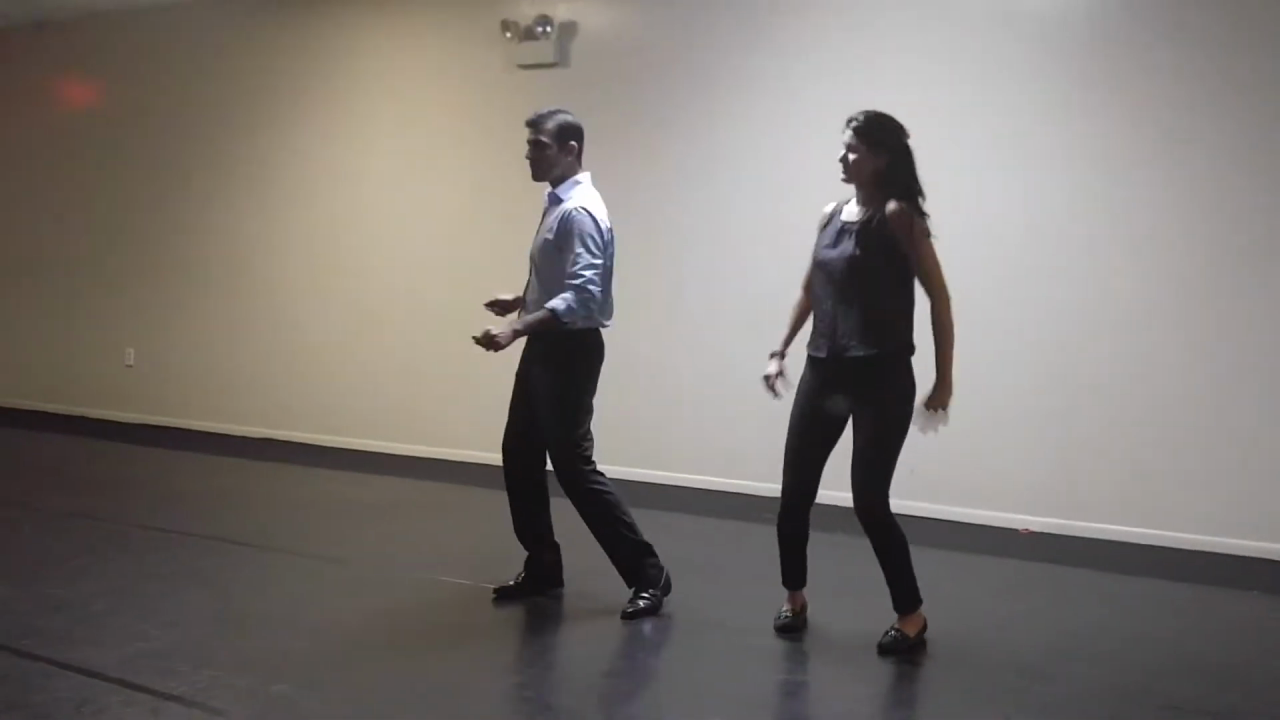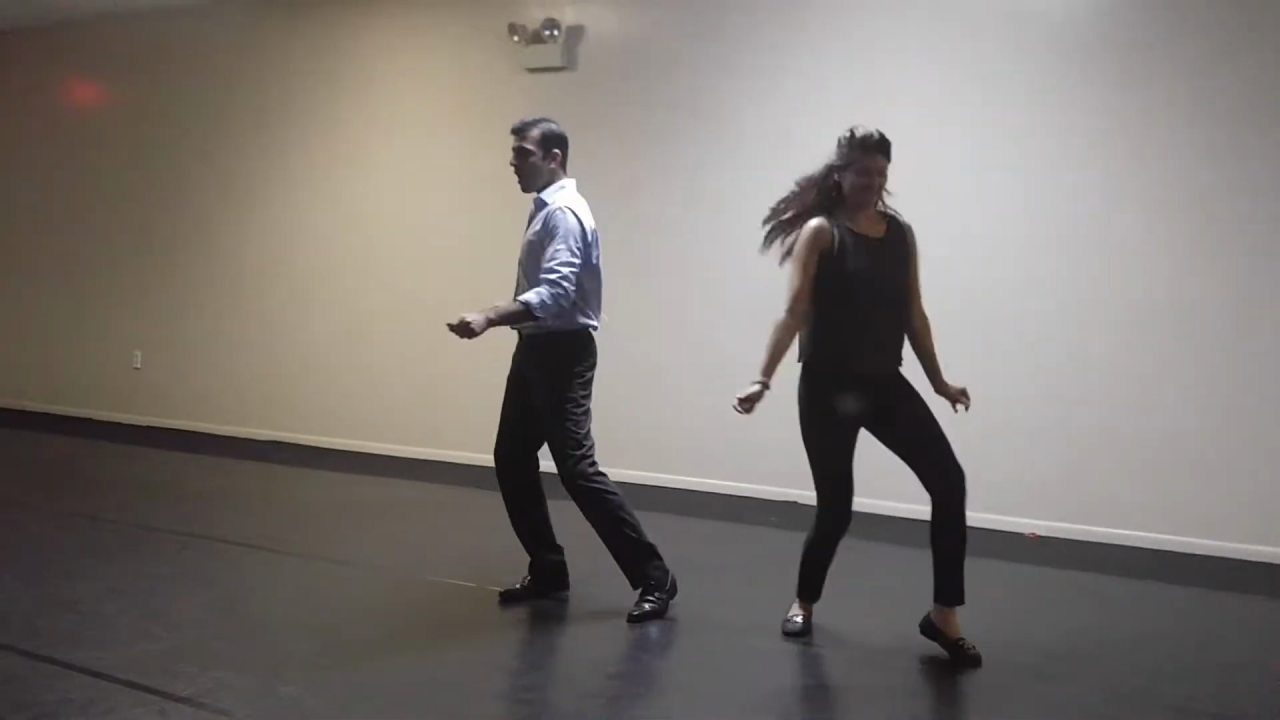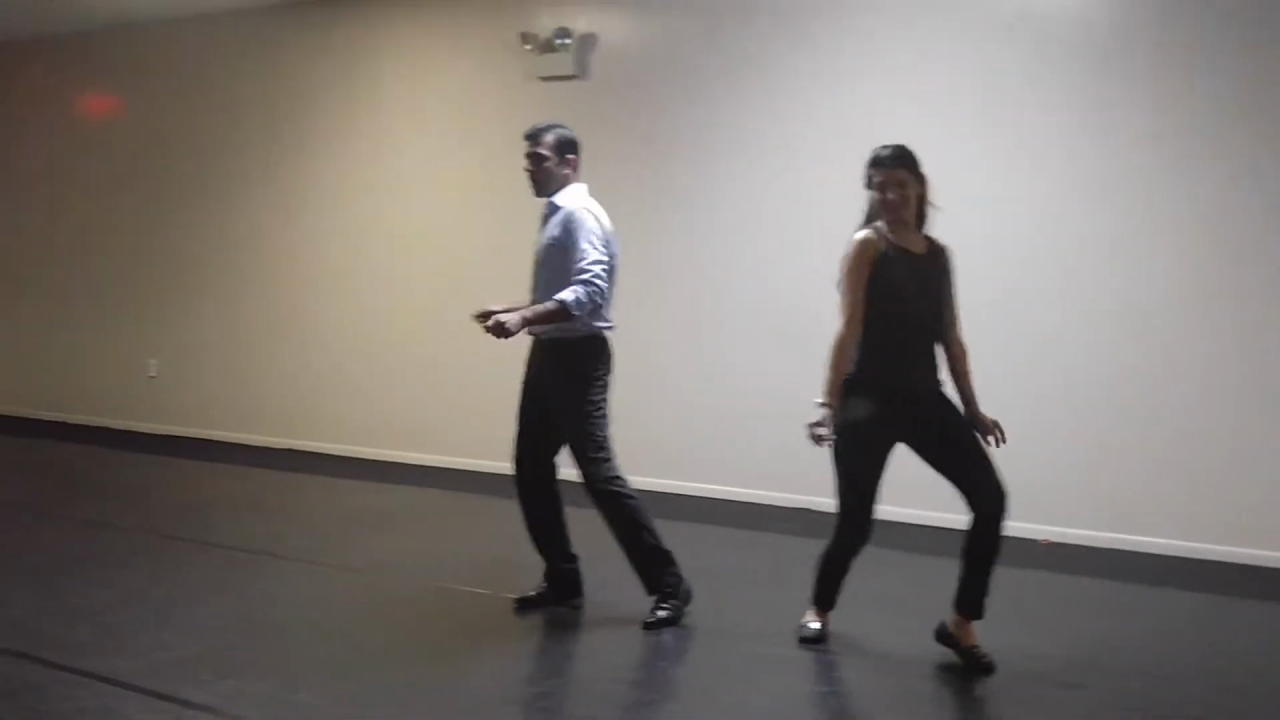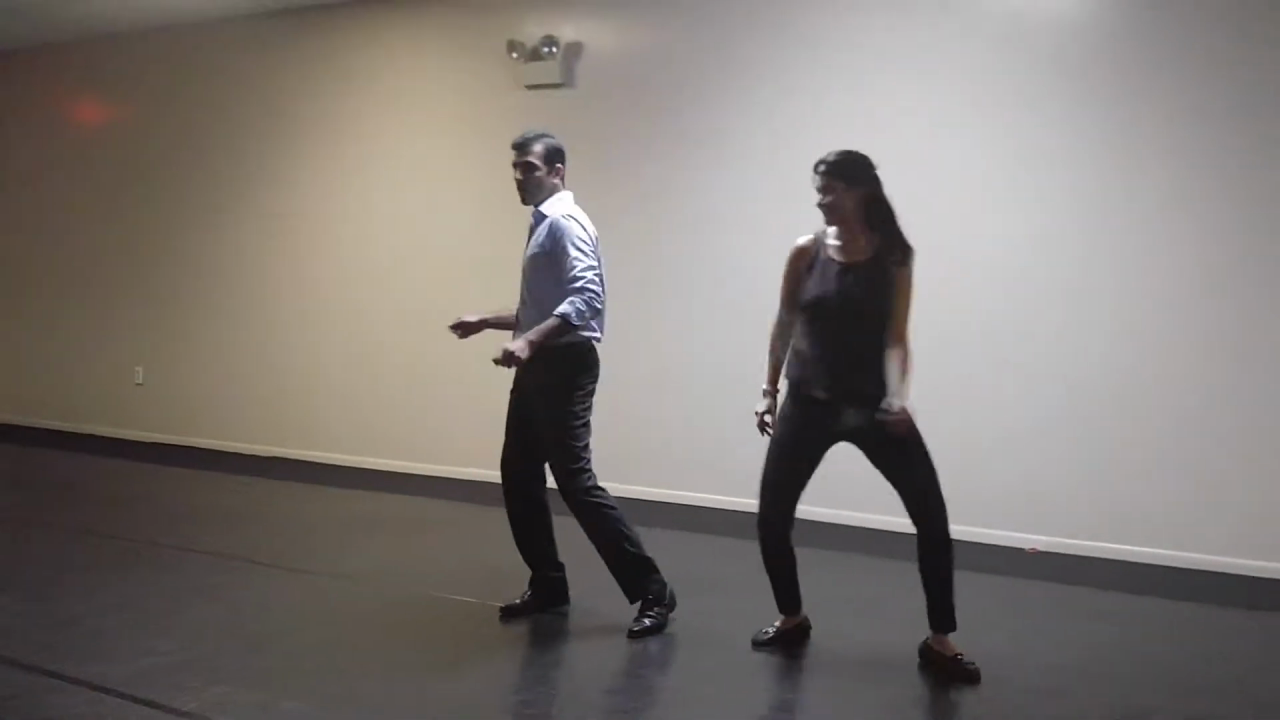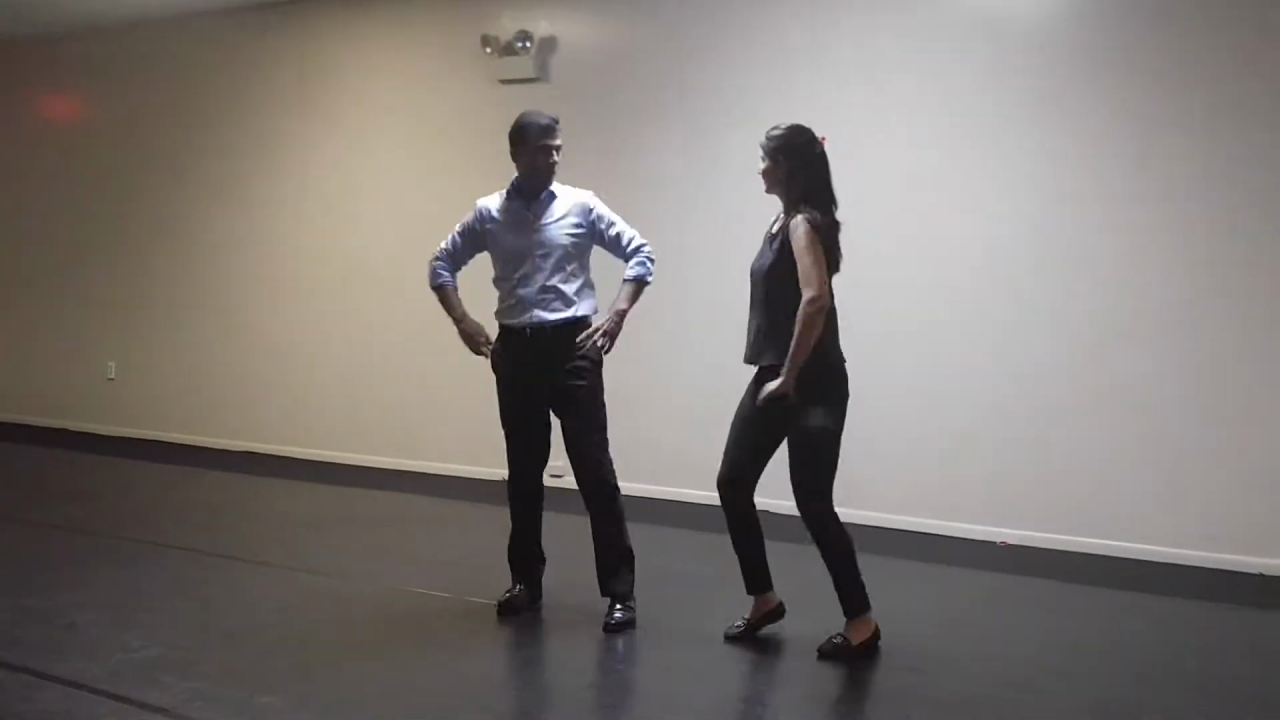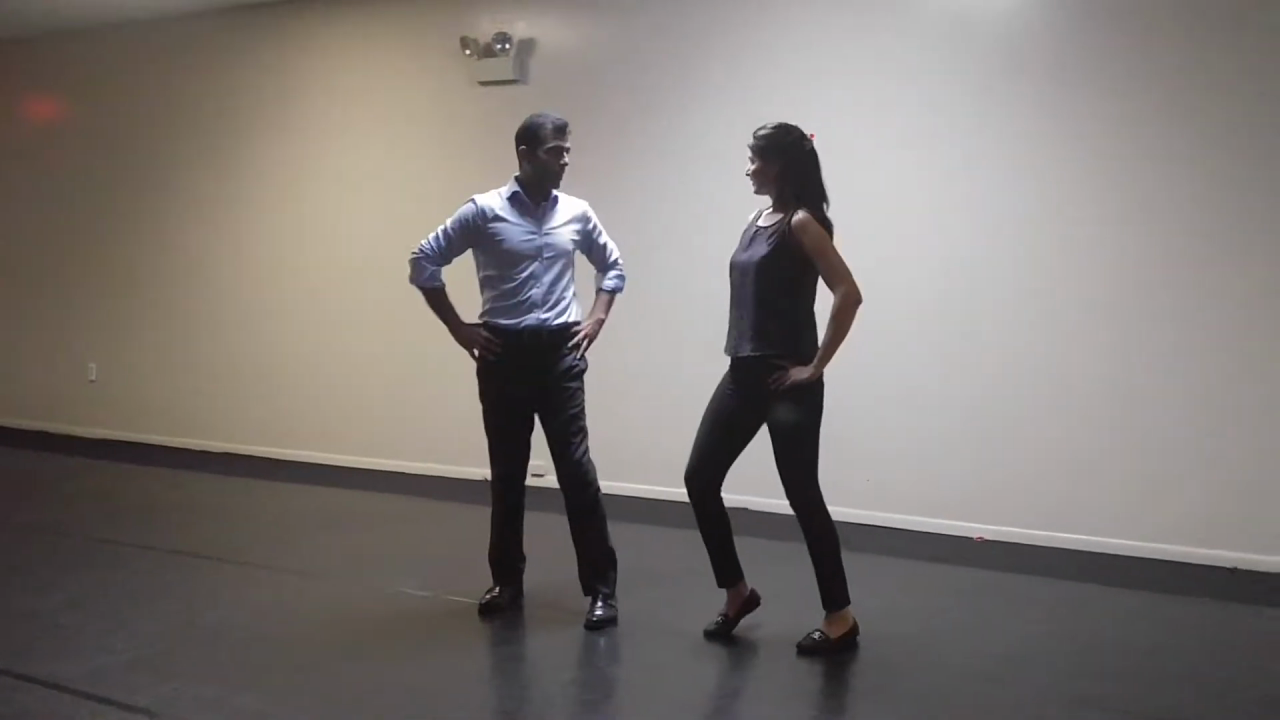
dt=0.5s
person 1, frame 1
left shoulder: (898, 216)
right shoulder: (831, 216)
left elbow: (938, 298)
left wrist: (943, 380)
right wrist: (779, 352)
left hip: (883, 377)
right hip: (824, 374)
left knee: (869, 501)
right knee: (795, 493)
left ankle: (910, 615)
right ankle: (795, 596)
person 1, frame 2
left shoulder: (901, 234)
right shoulder: (819, 231)
left elbow: (912, 313)
right elbow: (796, 313)
left wrist: (939, 380)
right wrist: (763, 380)
left hip: (885, 383)
right hip: (827, 386)
left knee: (949, 483)
right knee: (836, 511)
left ankle: (944, 615)
right ankle: (803, 603)
person 1, frame 3
left shoulder: (938, 255)
right shoulder: (867, 244)
left elbow: (950, 337)
right elbow: (851, 330)
left wrist: (973, 409)
right wrist: (829, 404)
left hip: (923, 398)
right hip: (866, 399)
left knee: (991, 501)
right knee: (856, 524)
left ankle: (961, 623)
right ankle: (819, 609)
person 1, frame 4
left shoulder: (894, 258)
right shoulder: (806, 251)
left elbow: (895, 339)
right elbow: (786, 324)
left wrist: (897, 396)
right wrist: (770, 391)
left hip: (871, 404)
right hip: (809, 403)
left knee: (931, 516)
right knee: (771, 517)
left ankle: (939, 640)
right ankle: (792, 618)
person 1, frame 5
left shoulder: (804, 224)
right shoulder: (781, 222)
left elbow: (816, 300)
left wrist: (790, 375)
right wrist: (776, 375)
left hip: (812, 385)
right hip: (774, 379)
left knee: (812, 505)
right knee: (732, 484)
left ankle: (861, 621)
right ankle: (764, 600)
person 1, frame 6
left shoulder: (801, 223)
right shoulder: (757, 220)
left elbow: (848, 294)
left wrist: (817, 365)
right wrist: (745, 361)
left hip: (786, 379)
right hip: (743, 374)
left knee: (802, 495)
right knee: (700, 479)
left ankle: (840, 617)
right ankle: (737, 592)
person 2, frame 1
left shoulder: (579, 210)
right shoulder: (560, 205)
left elbow: (582, 296)
left wrist: (515, 328)
right wrist: (521, 300)
left hip: (569, 353)
right hip: (545, 351)
left knee: (574, 467)
right knee: (520, 456)
left ankle: (648, 576)
right ankle: (543, 567)
person 2, frame 2
left shoulder: (562, 212)
right shoulder: (546, 209)
left elbow: (556, 294)
left wrist: (489, 318)
right wrist: (502, 312)
left hip: (561, 354)
right hip: (536, 352)
left knee: (577, 469)
right knee: (511, 459)
left ankle: (653, 578)
right ankle: (547, 569)
person 2, frame 3
left shoulder: (581, 215)
right shoulder: (555, 216)
left elbow: (590, 291)
left wrist: (525, 318)
right wrist: (510, 312)
left hip: (578, 357)
right hip: (547, 355)
left knee: (597, 472)
right knee: (531, 468)
left ankle: (668, 585)
right ankle: (562, 577)
person 2, frame 4
left shoulder: (565, 222)
right shoulder: (543, 224)
left elbow: (585, 300)
left wrist: (528, 340)
right wrist: (488, 321)
left hip: (564, 366)
right hip: (537, 366)
left knee: (575, 482)
right knee: (518, 477)
left ankle: (652, 593)
right ankle: (548, 584)
person 2, frame 5
left shoulder: (581, 206)
right shoulder: (488, 213)
left elbow: (639, 253)
right elbow: (442, 264)
left wrist: (618, 312)
right wrist: (463, 320)
left hip: (573, 348)
right hip: (516, 350)
left knee: (594, 470)
right knee: (523, 471)
left ankle: (619, 591)
right ankle: (526, 579)
person 2, frame 6
left shoulder: (578, 214)
right shoulder: (484, 210)
left elbow: (613, 266)
right elbow: (424, 262)
left wrist: (597, 319)
right wrist: (458, 327)
left hip: (561, 352)
right hip: (503, 352)
left knee: (576, 469)
right knee: (507, 471)
left ankle: (601, 588)
right ankle: (507, 580)
